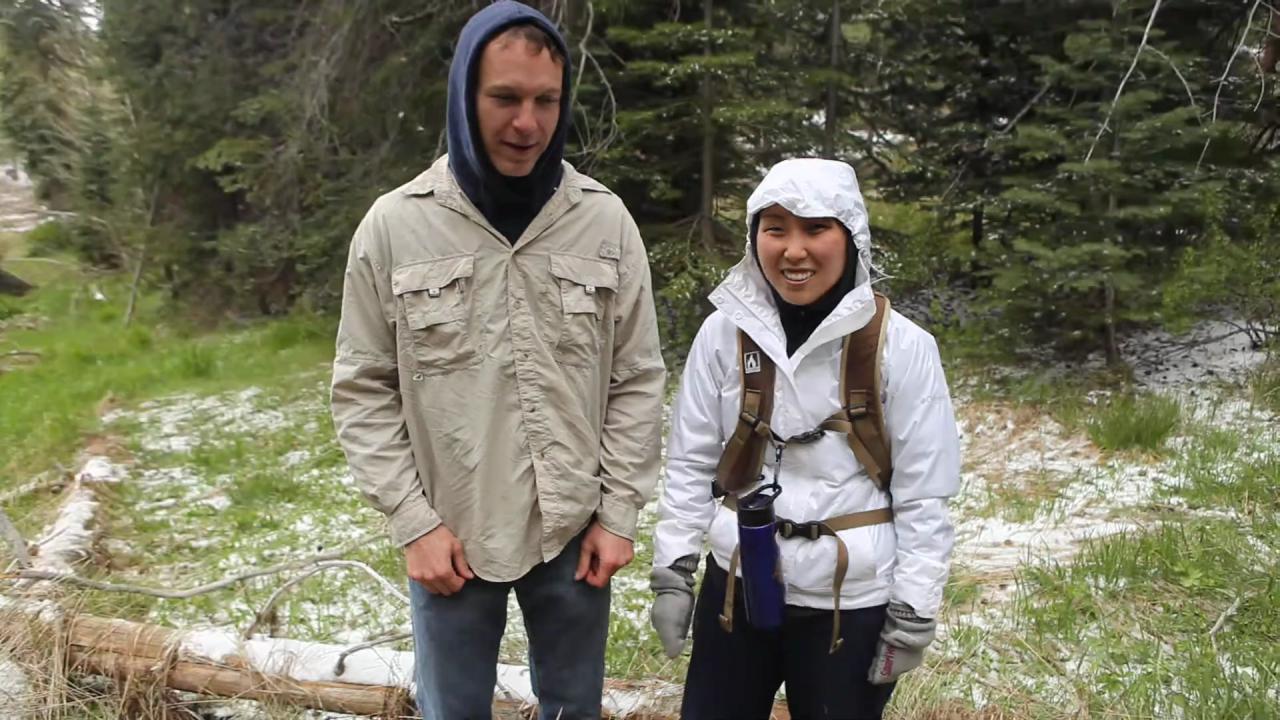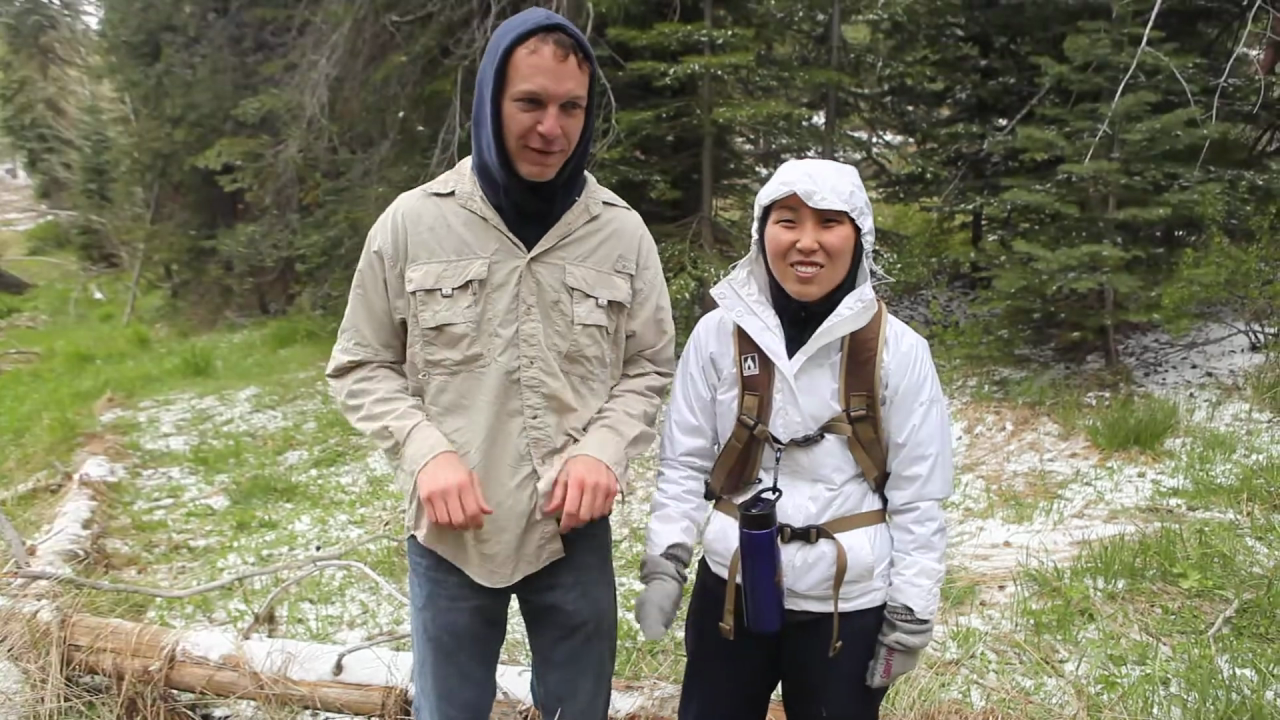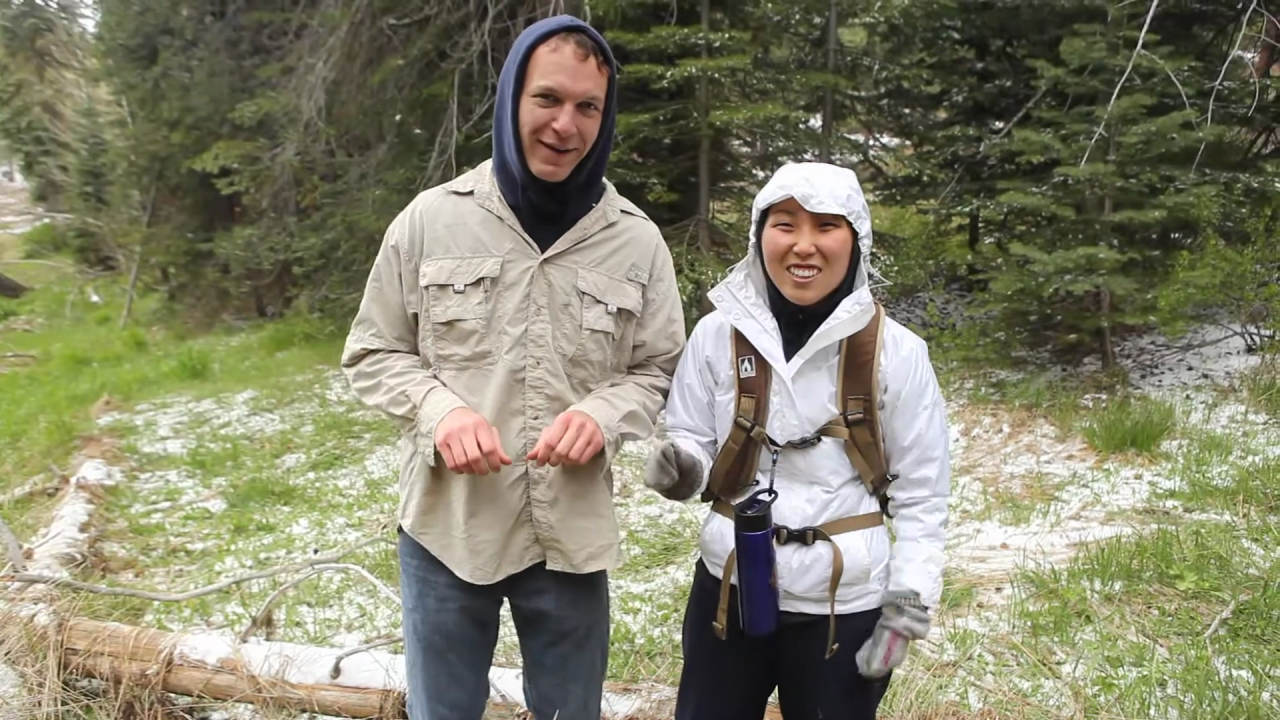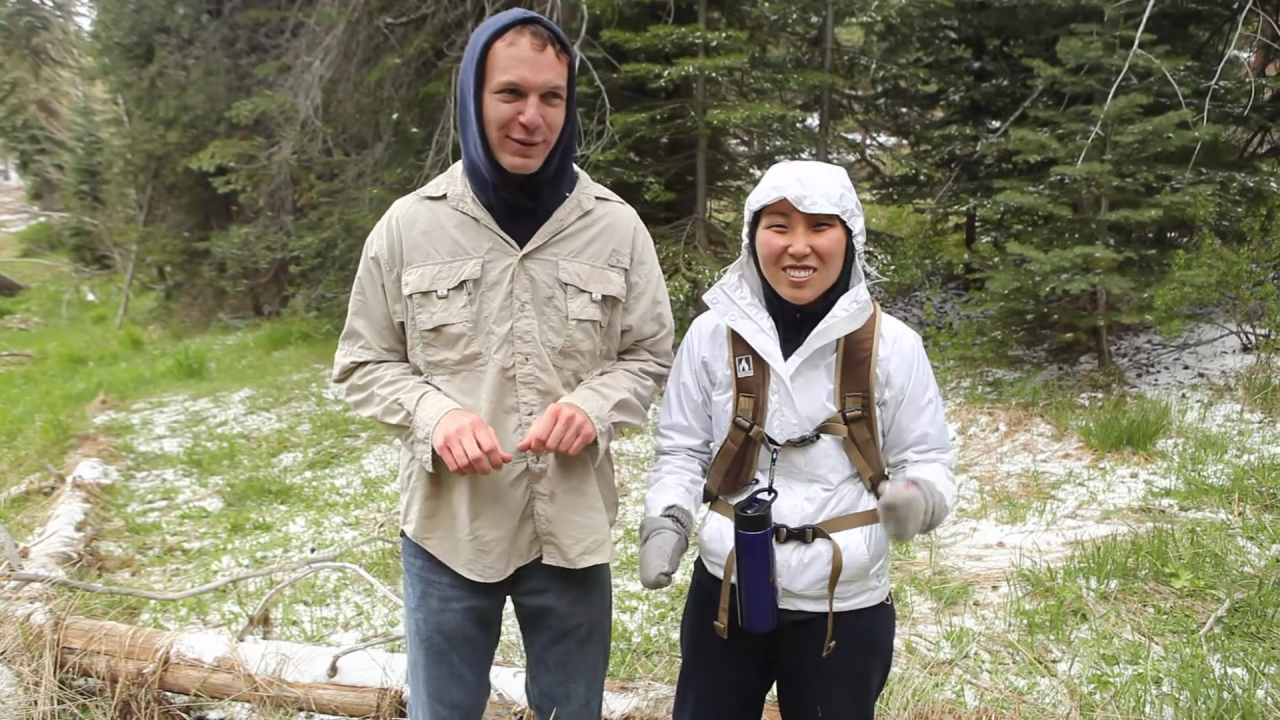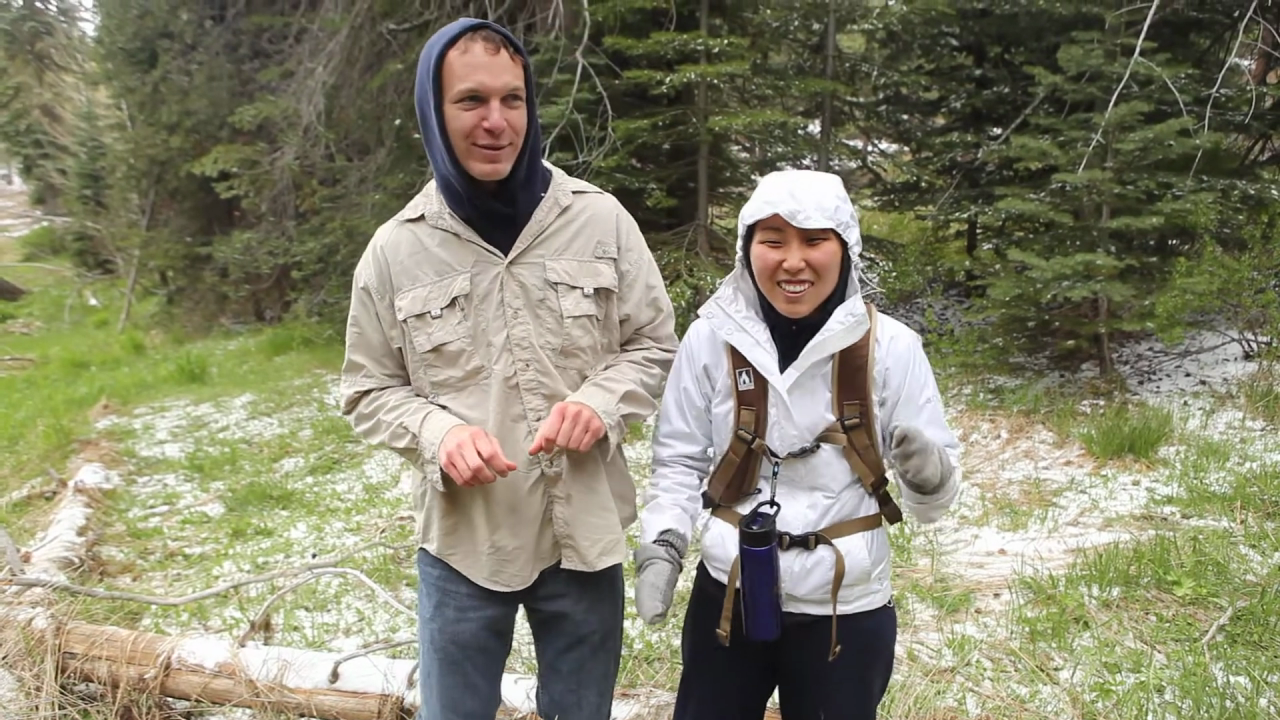
dt=0.5s
person 1, frame 1
left shoulder: (605, 221)
right shoulder: (393, 225)
left elbow: (637, 380)
right elbow: (363, 391)
left wrist: (620, 512)
right wrist: (413, 522)
left hip: (574, 527)
right hip: (451, 531)
person 1, frame 2
left shoulder: (622, 232)
right shoulder: (412, 222)
left elbow: (650, 370)
right elbow: (360, 367)
left wrist: (605, 448)
right wrist: (425, 449)
left hip: (575, 532)
right hip: (451, 532)
person 1, frame 3
left shoulder: (635, 241)
right shoulder: (430, 219)
left elbow: (660, 373)
right elbow: (372, 352)
left wrist: (602, 416)
right wrist: (439, 408)
left hip: (570, 531)
right hip: (444, 527)
person 1, frame 4
left shoulder: (616, 227)
right shoulder: (408, 226)
left elbow: (650, 359)
right elbow: (363, 363)
left wrist: (593, 407)
right wrist: (434, 415)
left hip: (571, 528)
right hip: (447, 529)
person 1, frame 5
left shoulder: (600, 219)
right shoulder: (395, 250)
left elbow: (654, 346)
right elbow: (369, 390)
left wrist: (600, 401)
right wrist: (437, 433)
left hip: (586, 530)
right hip: (461, 540)
person 2, frame 1
left shoulder: (900, 346)
right shoulder: (725, 331)
left elbow: (925, 491)
right elbow: (690, 463)
left wrist: (912, 614)
right wrist: (673, 572)
left hip: (851, 599)
right hip: (738, 582)
person 2, frame 2
left shoulder: (897, 349)
right shoulder: (720, 333)
left elbow: (919, 494)
right elbow: (685, 461)
left wrist: (911, 617)
right wrist: (665, 561)
left hip: (848, 602)
right hip: (731, 587)
person 2, frame 3
left shoulder: (894, 351)
right shoulder: (719, 333)
left elbow: (920, 486)
right elbow: (692, 443)
left wrist: (907, 604)
right wrist: (680, 470)
left hip: (845, 602)
right hip: (730, 586)
person 2, frame 4
left shoulder: (891, 345)
right shoulder: (714, 332)
left elbow: (923, 460)
right elbow: (682, 448)
left wrist: (919, 498)
right wrist: (667, 520)
left hip: (844, 600)
right hip: (727, 588)
person 2, frame 5
left shoulder: (891, 347)
right shoulder: (712, 336)
left elbow: (938, 467)
right elbow: (679, 458)
left wrist: (927, 469)
right wrist: (661, 546)
left hip: (846, 606)
right hip: (730, 591)
